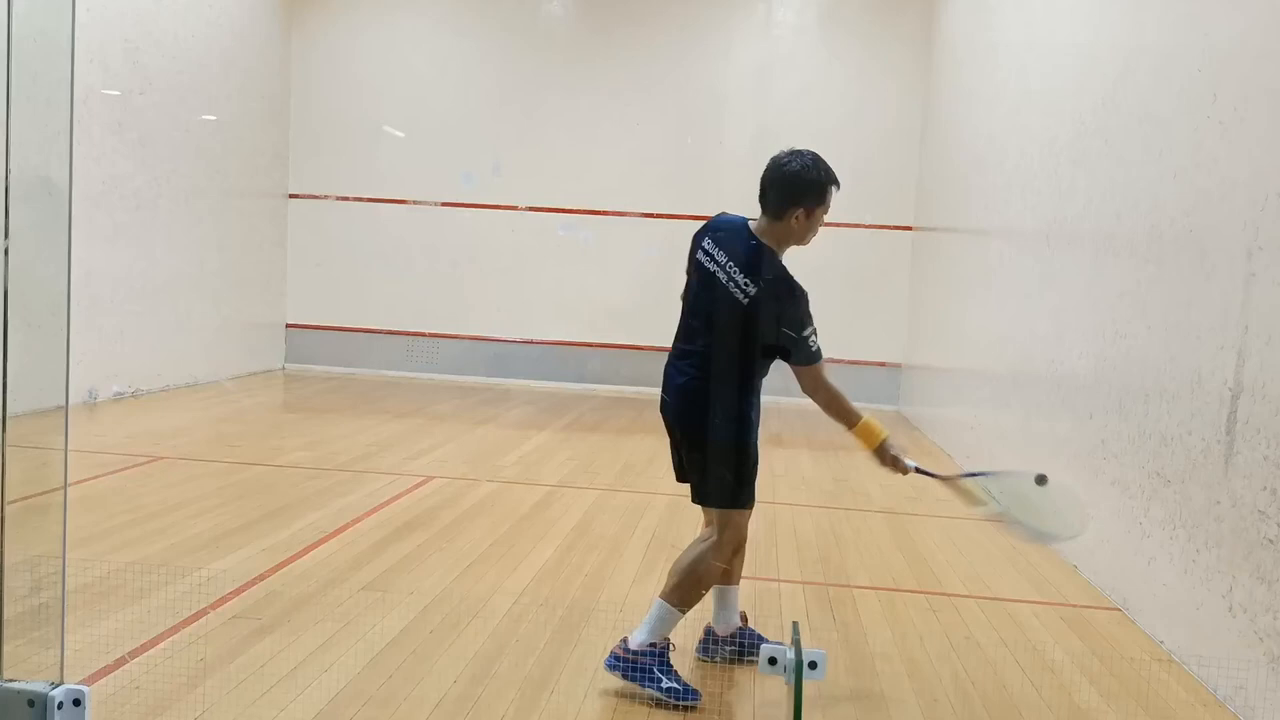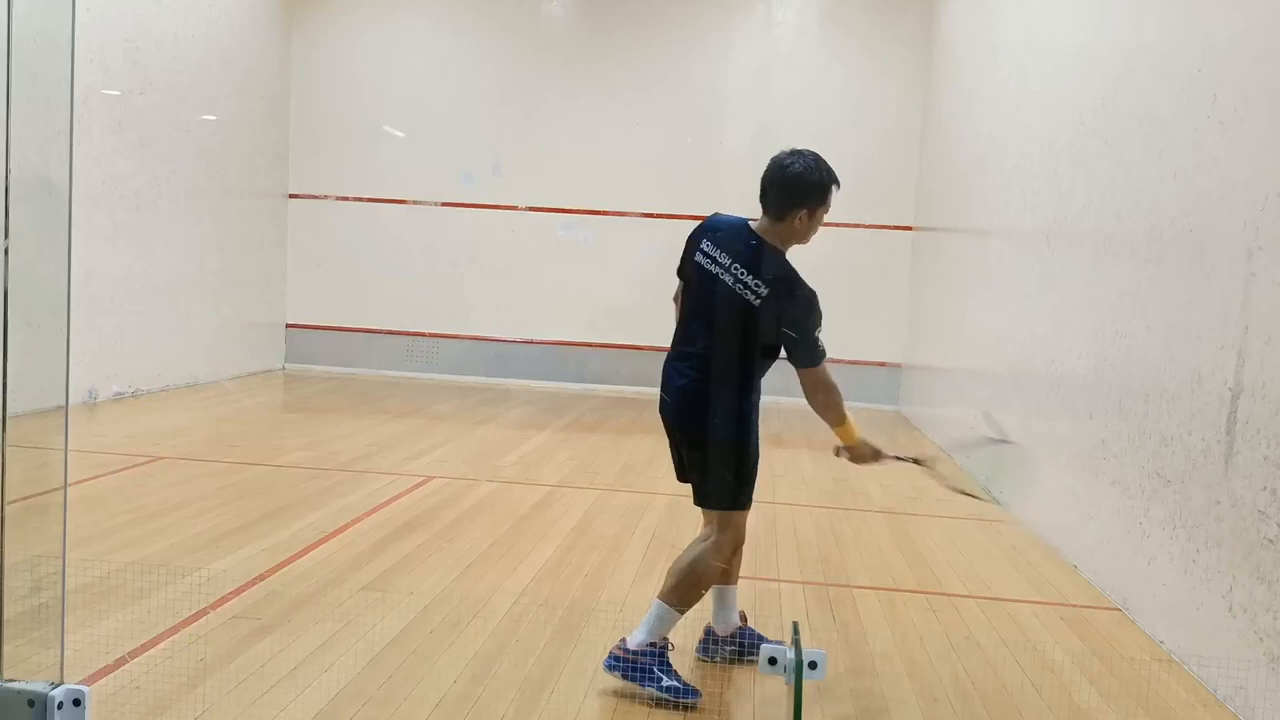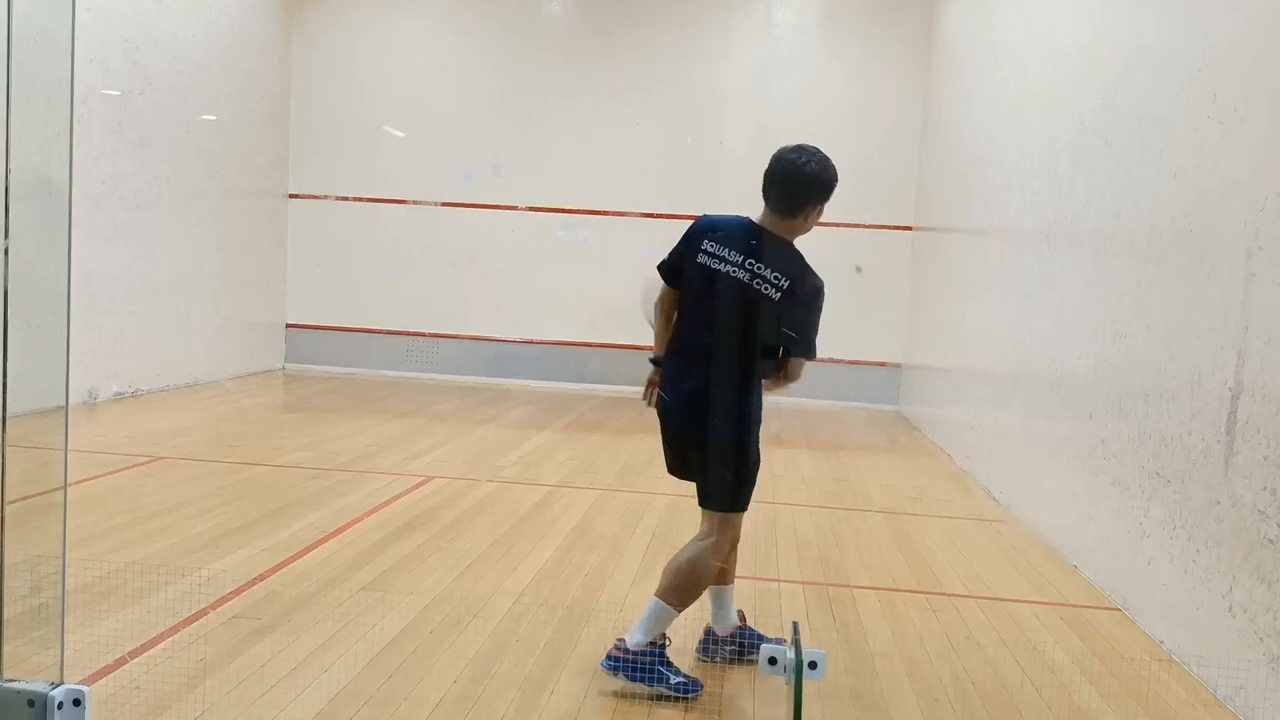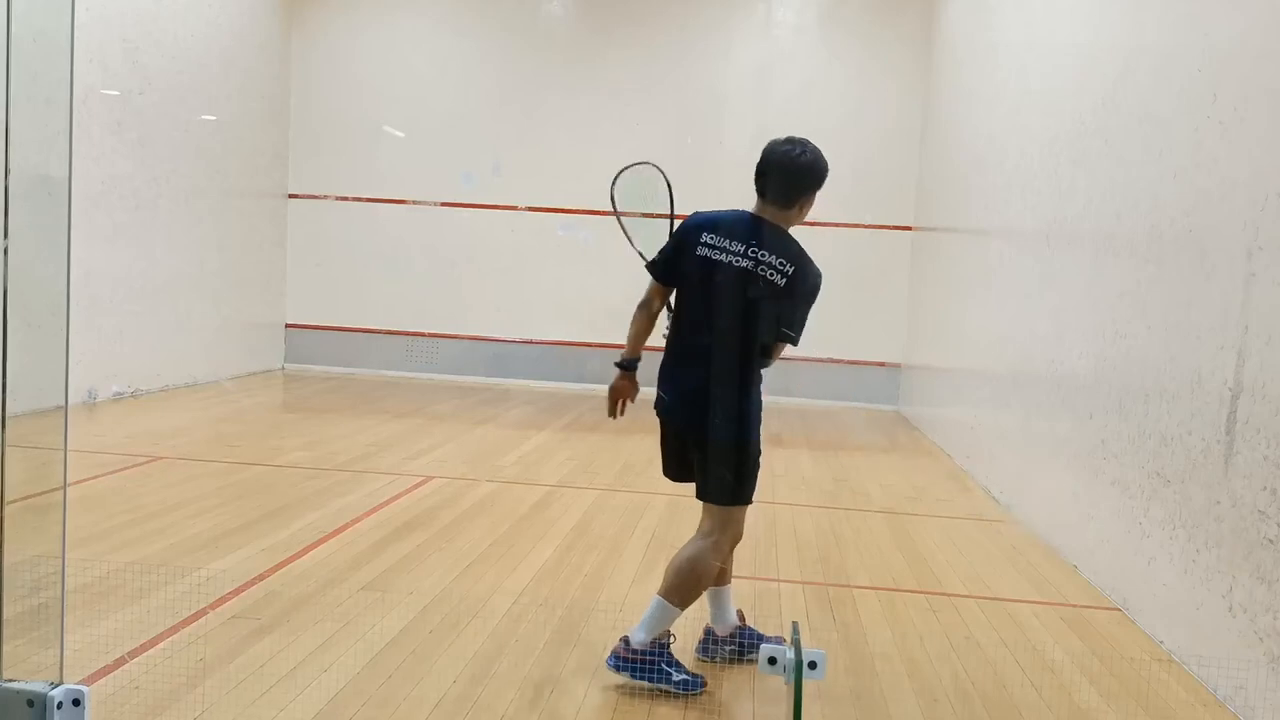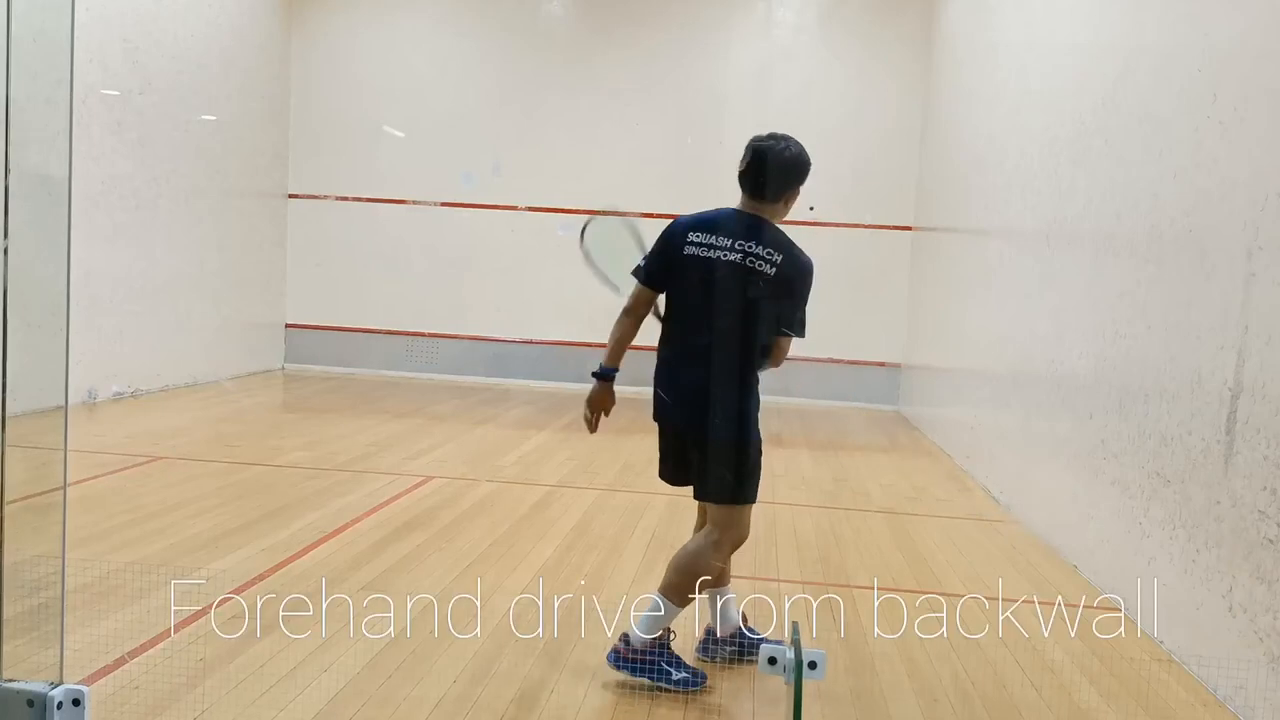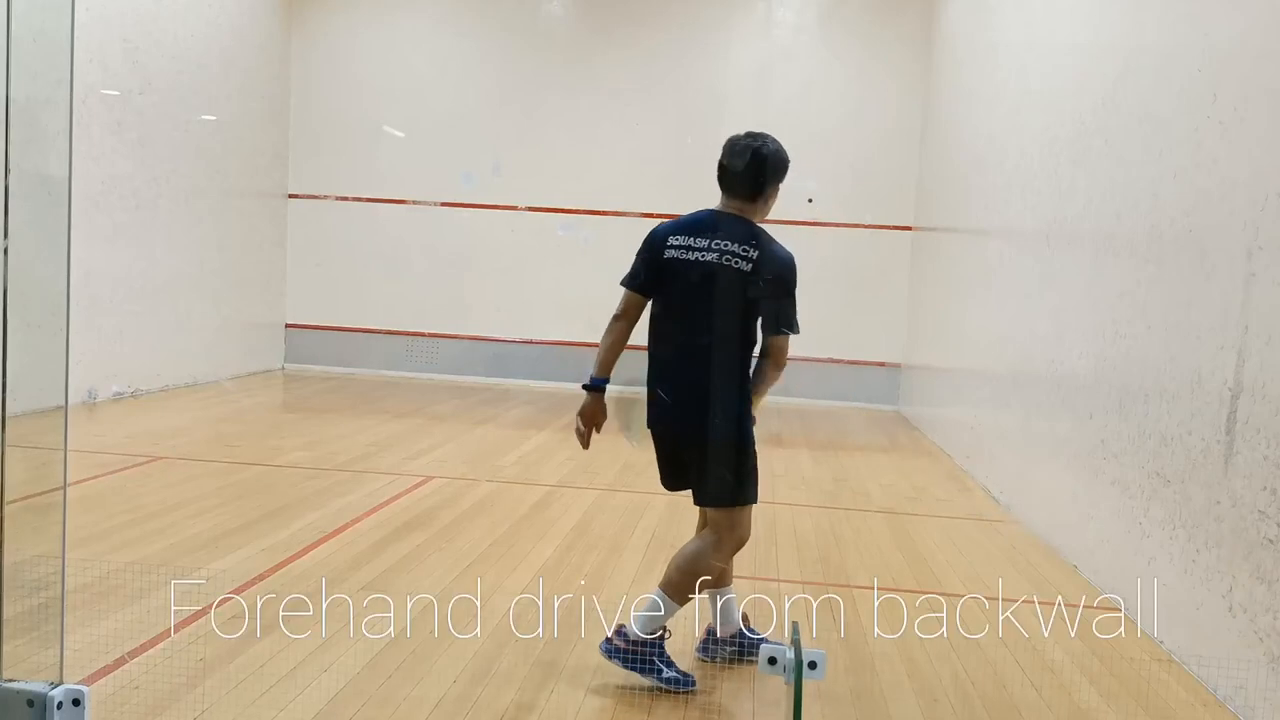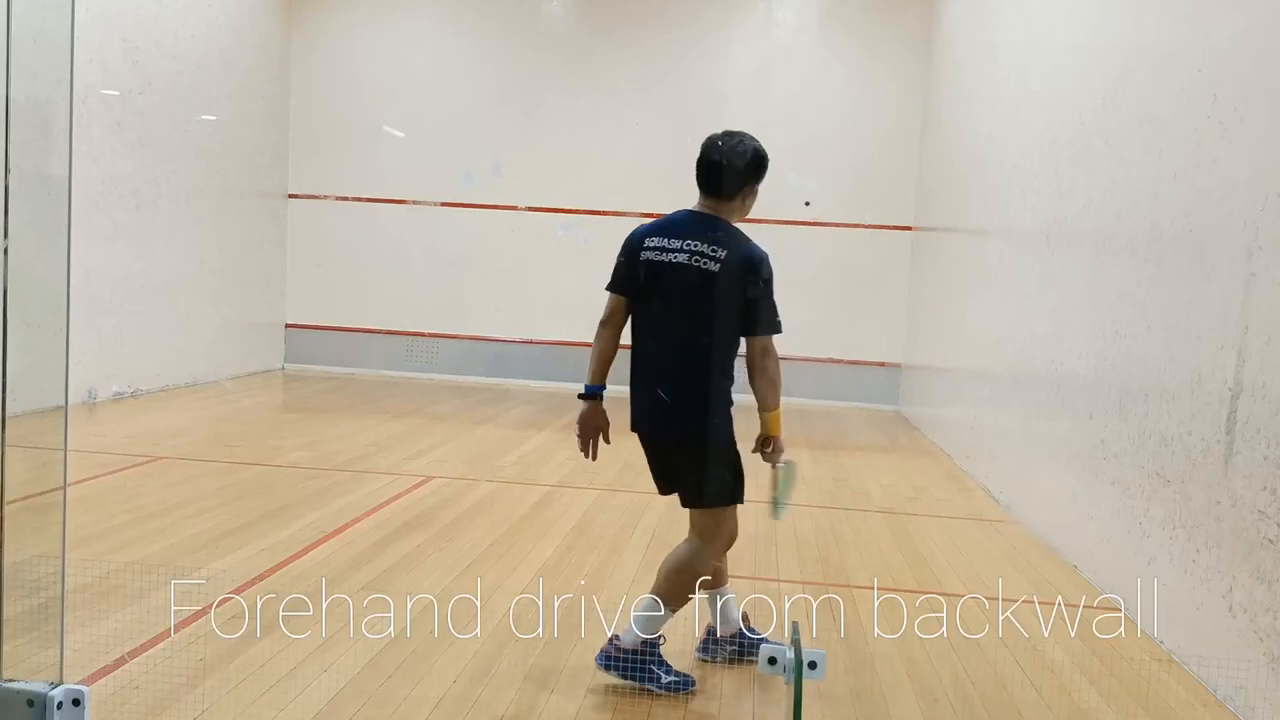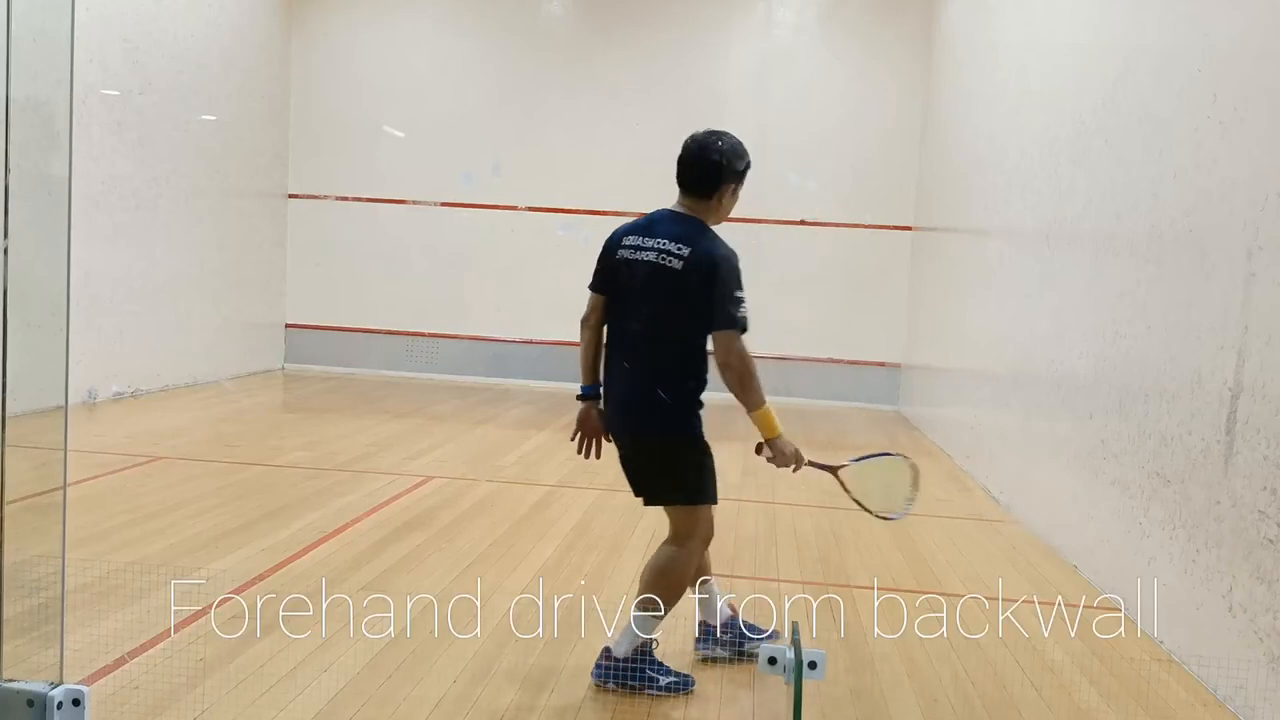
dt=0.2s
person 1, frame 1
left shoulder: (715, 230)
right shoulder: (781, 293)
right elbow: (815, 384)
right wrist: (876, 440)
left hip: (683, 395)
right hip: (719, 411)
left knee: (732, 516)
right knee: (721, 534)
left ankle: (726, 630)
right ankle: (640, 648)
person 1, frame 2
left shoulder: (712, 230)
right shoulder: (791, 292)
right elbow: (814, 380)
right wrist: (851, 438)
left hip: (680, 395)
right hip: (721, 413)
left knee: (729, 517)
right knee: (723, 533)
left ankle: (724, 630)
right ankle: (638, 648)
person 1, frame 3
left shoulder: (704, 231)
right shoulder: (804, 285)
left elbow: (664, 304)
right elbow: (788, 369)
left wrist: (660, 366)
left hip: (677, 400)
right hip: (728, 414)
left knee: (720, 518)
right knee: (718, 534)
left ankle: (724, 630)
right ankle: (636, 647)
person 1, frame 4
left shoulder: (698, 228)
right shoulder: (801, 272)
left elbow: (650, 303)
right elbow: (771, 351)
left wrist: (626, 367)
left hip: (676, 397)
right hip: (728, 410)
left knee: (718, 516)
right knee: (720, 531)
left ankle: (723, 629)
right ankle: (641, 644)
person 1, frame 5
left shoulder: (684, 231)
right shoulder: (793, 263)
left elbow: (634, 309)
right elbow: (776, 352)
left wrist: (604, 377)
left hip: (672, 401)
right hip: (726, 410)
left knee: (714, 516)
right knee: (727, 530)
left ankle: (726, 629)
right ankle: (642, 640)
person 1, frame 6
left shoulder: (665, 236)
right shoulder: (775, 260)
left elbow: (623, 317)
right elbow: (774, 353)
left wrist: (596, 389)
right wrist: (749, 403)
left hip: (665, 407)
right hip: (718, 412)
left knee: (716, 518)
right knee: (729, 531)
left ankle: (726, 629)
right ankle: (637, 634)
person 1, frame 7
left shoulder: (645, 238)
right shoulder: (748, 260)
left elbow: (610, 323)
right elbow: (761, 354)
left wrist: (593, 397)
right wrist: (772, 427)
left hip: (648, 410)
right hip: (699, 415)
left knee: (707, 521)
right knee: (715, 531)
left ankle: (727, 630)
right ankle: (631, 646)
person 1, frame 8
left shoulder: (624, 236)
right shoulder: (713, 257)
left elbow: (590, 322)
right elbow: (730, 354)
left wrist: (590, 398)
right wrist: (772, 431)
left hip: (620, 408)
right hip: (664, 414)
left knee: (688, 518)
right knee: (693, 530)
left ankle: (718, 624)
right ankle: (624, 654)
